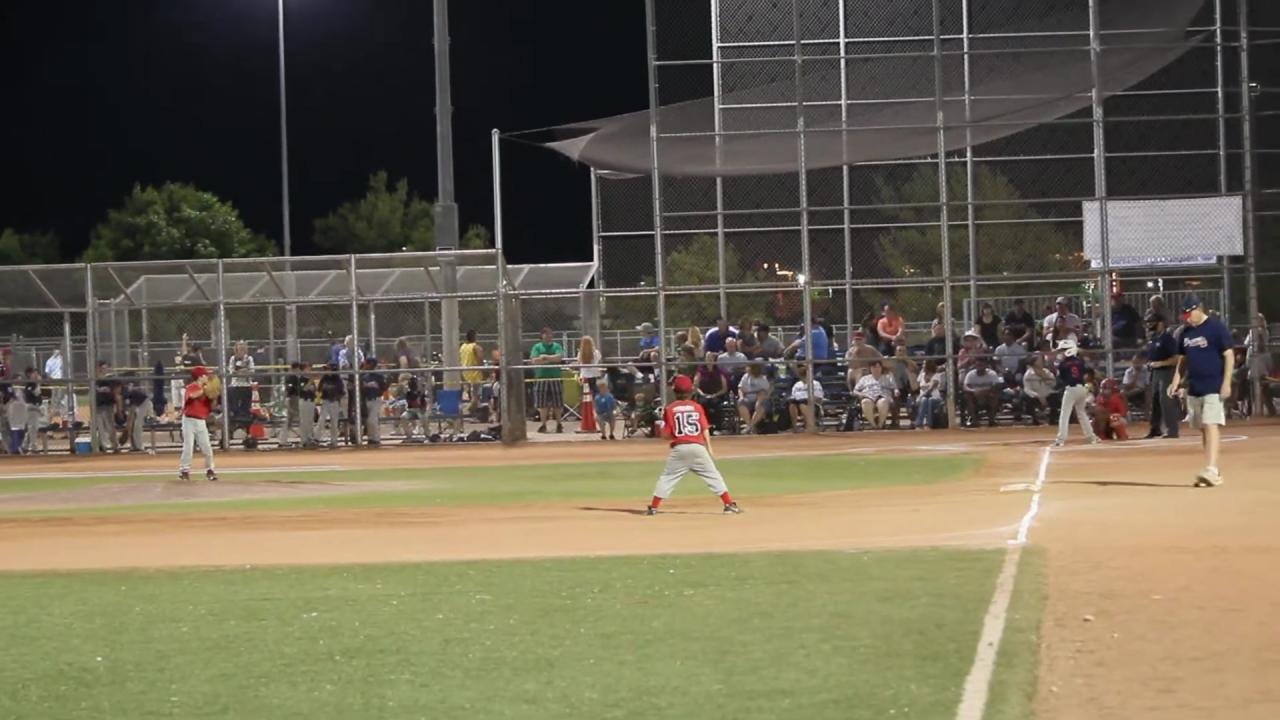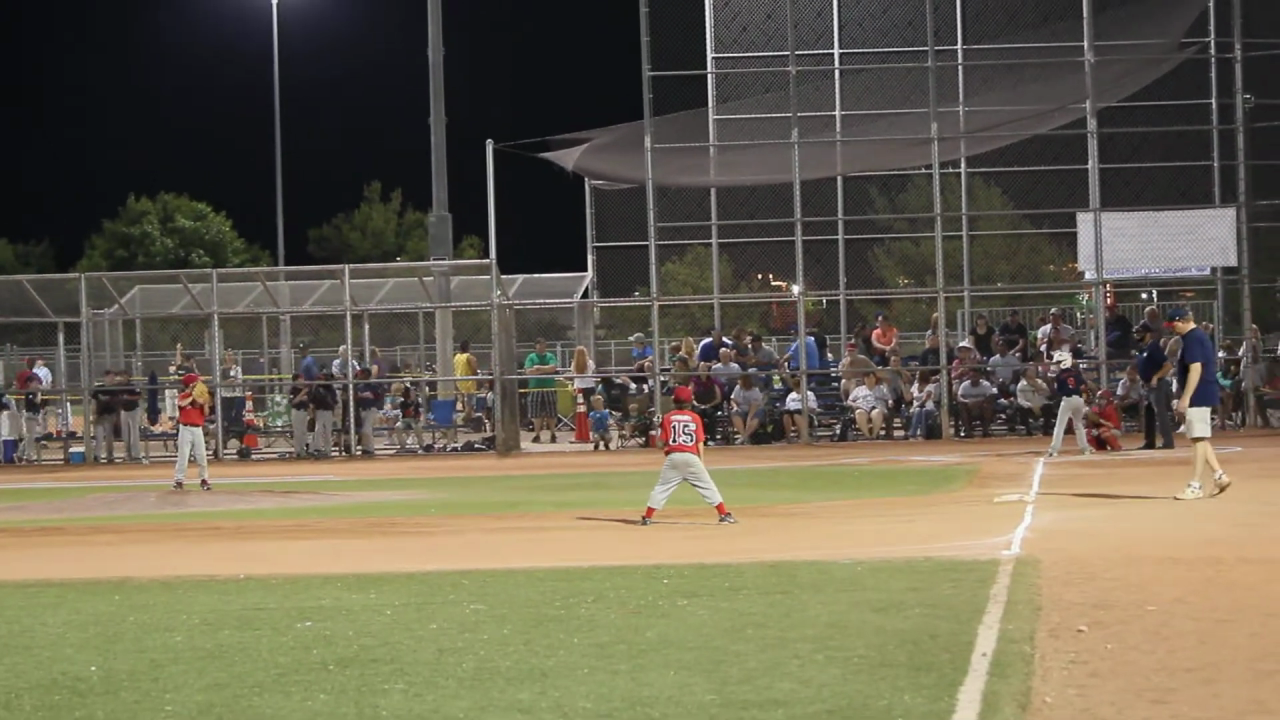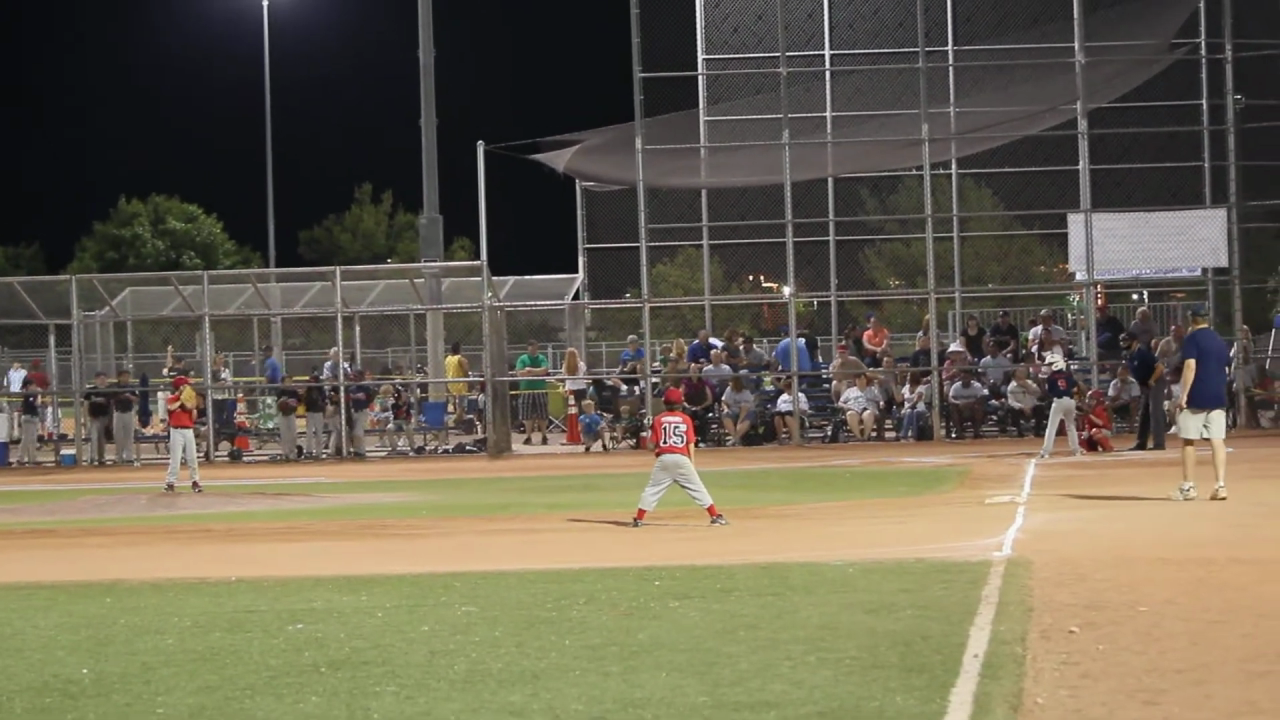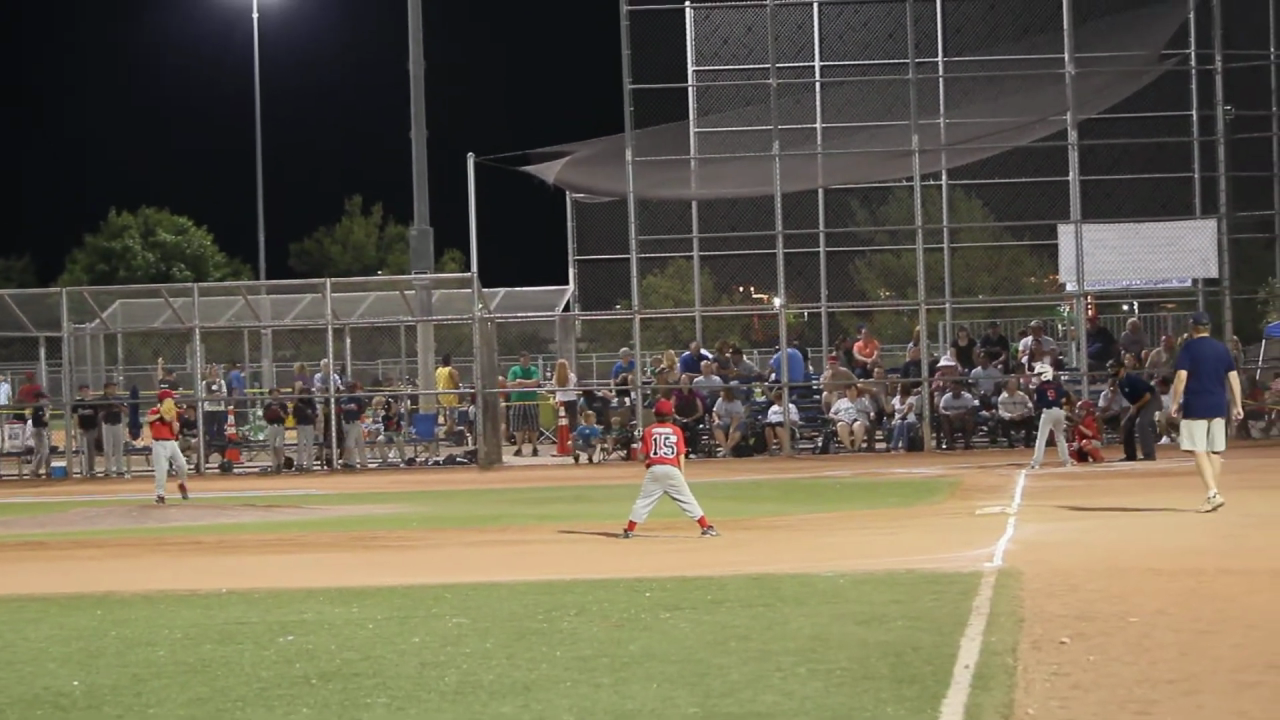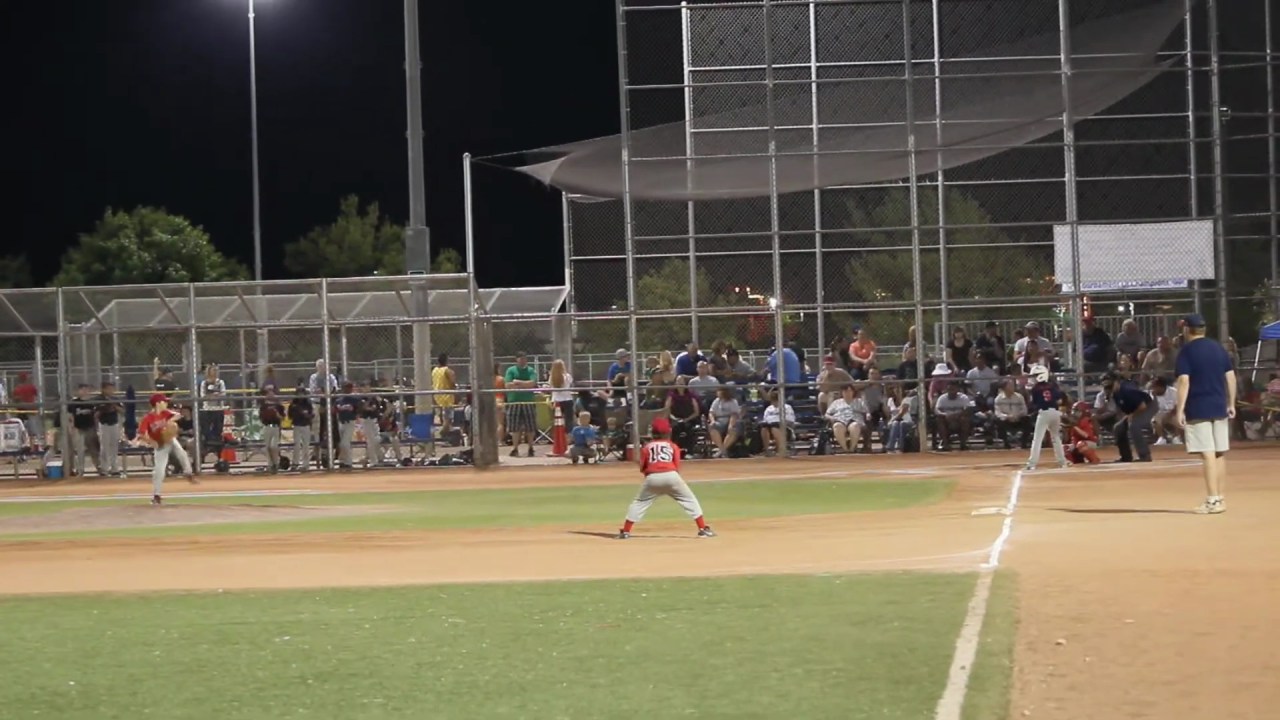
dt=0.5s
person 1, frame 1
left shoulder: (1217, 327)
right shoulder: (1186, 332)
left elbow: (1229, 356)
right elbow: (1183, 360)
left wrist: (1226, 384)
right wrist: (1176, 382)
left hip: (1214, 388)
right hip: (1195, 389)
left knee: (1211, 425)
right knee: (1204, 430)
left ankle: (1211, 471)
right ankle: (1212, 474)
person 1, frame 2
left shoulder: (1192, 339)
right shoulder: (1199, 336)
left elbow: (1195, 370)
left wrist: (1185, 398)
left hip: (1198, 396)
right hip: (1207, 395)
left knee: (1199, 439)
right knee: (1202, 438)
left ankle: (1195, 486)
right ankle: (1219, 474)
person 1, frame 3
left shoulder: (1192, 338)
right shoulder: (1220, 339)
left elbow: (1190, 367)
right elbow: (1225, 370)
left wrist: (1183, 394)
left hip: (1197, 396)
right hip: (1219, 397)
left knee: (1189, 440)
right knee: (1217, 440)
left ankle: (1188, 487)
right ankle: (1221, 486)
person 1, frame 4
left shoulder: (1188, 347)
right shoulder: (1222, 348)
left elbow: (1181, 377)
right elbow: (1234, 377)
left wrist: (1175, 402)
right wrist: (1237, 404)
left hip: (1195, 406)
right hip: (1218, 406)
left knee: (1199, 452)
right knee: (1215, 452)
left ankle: (1213, 494)
right ankle: (1213, 495)
person 1, frame 5
left shoulder: (1186, 351)
right shoulder: (1218, 348)
left elbow: (1184, 381)
right elbow: (1231, 377)
left wrist: (1180, 410)
right wrist: (1231, 403)
left hip: (1198, 409)
right hip: (1219, 407)
left knee: (1208, 453)
right knee: (1219, 453)
left ankle: (1213, 500)
right ankle: (1219, 498)
